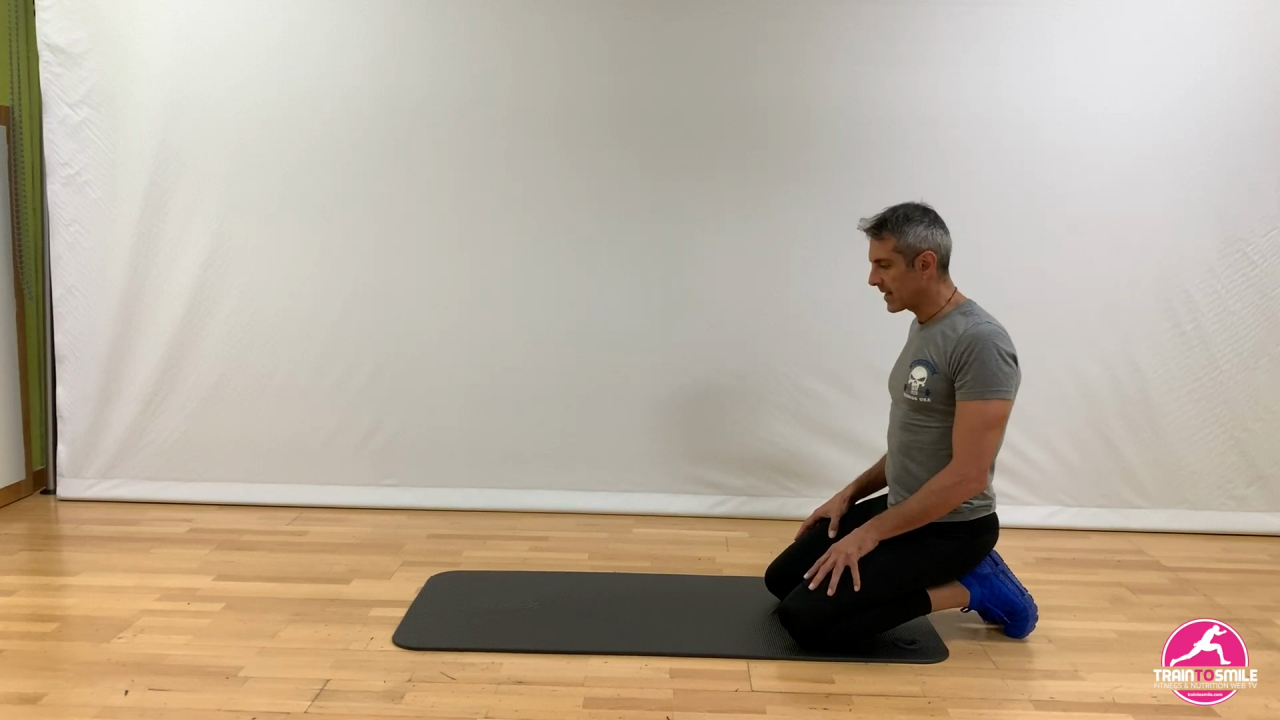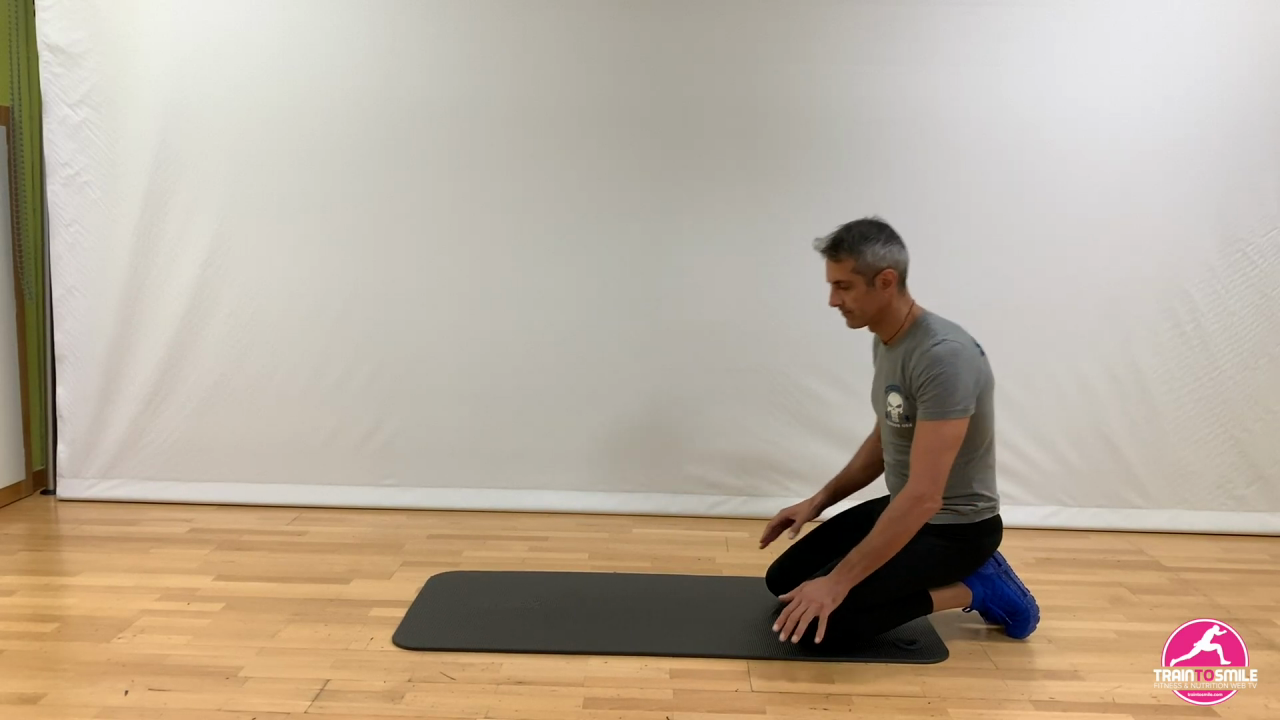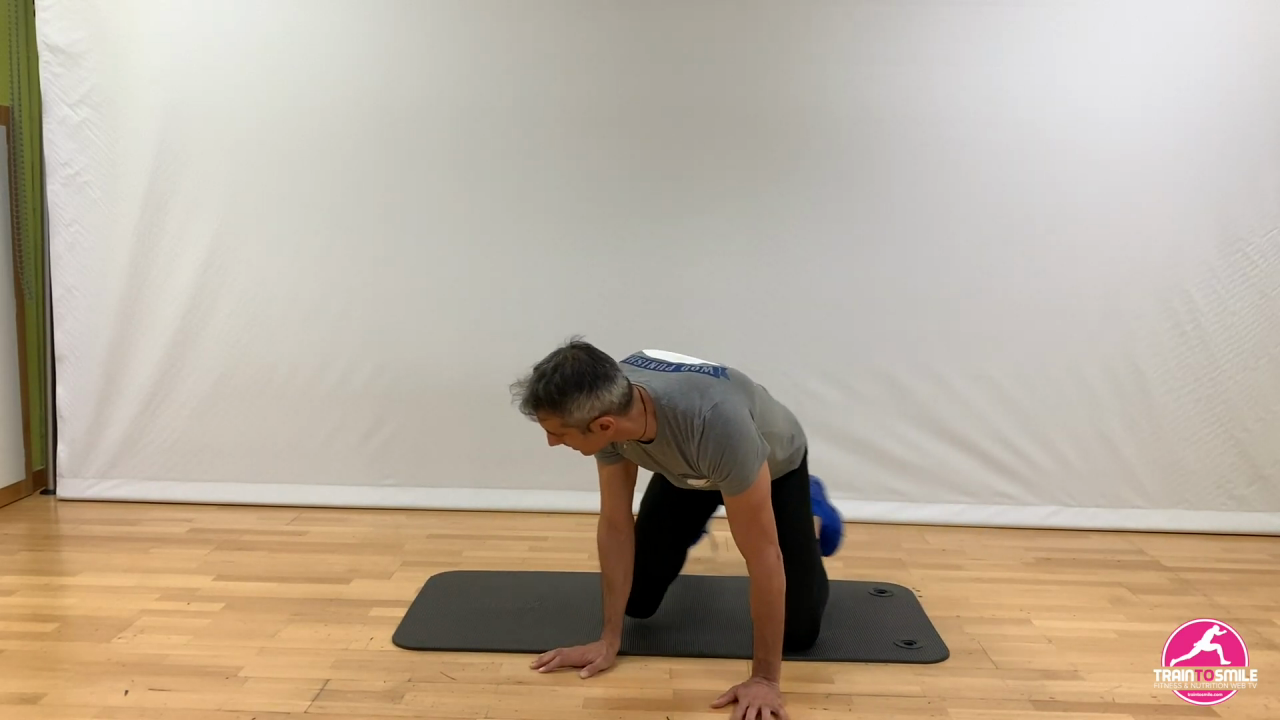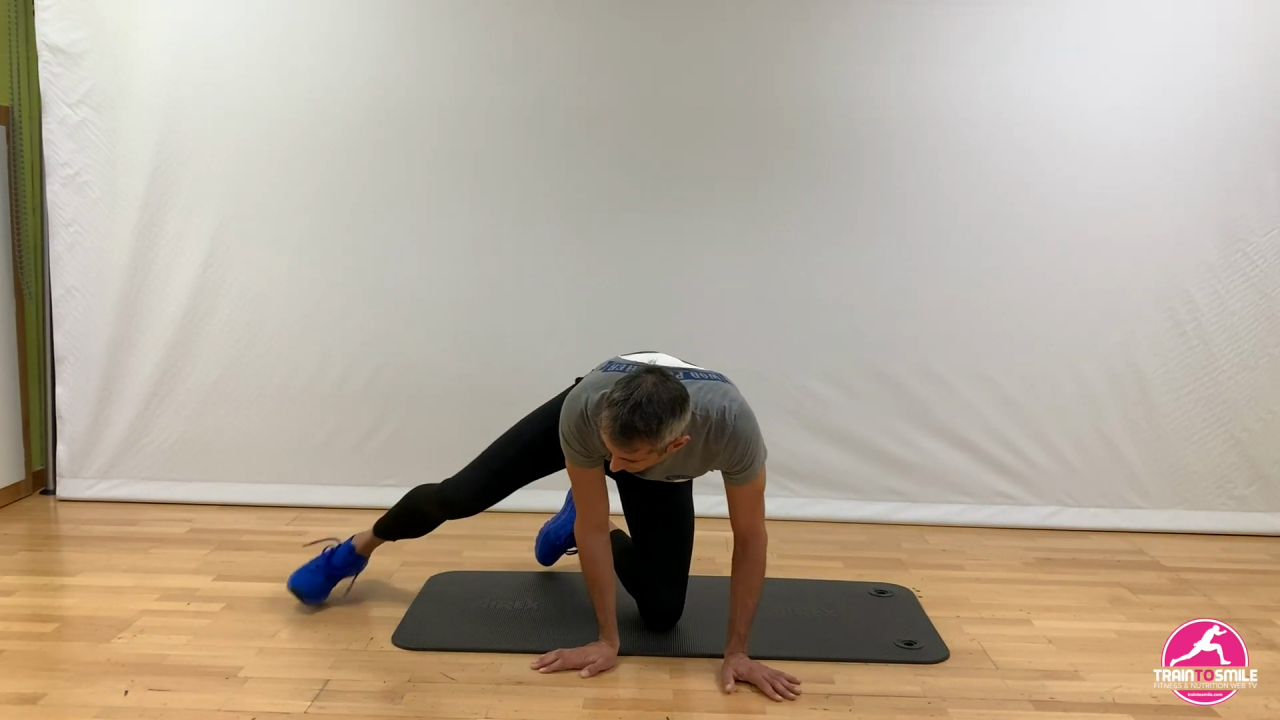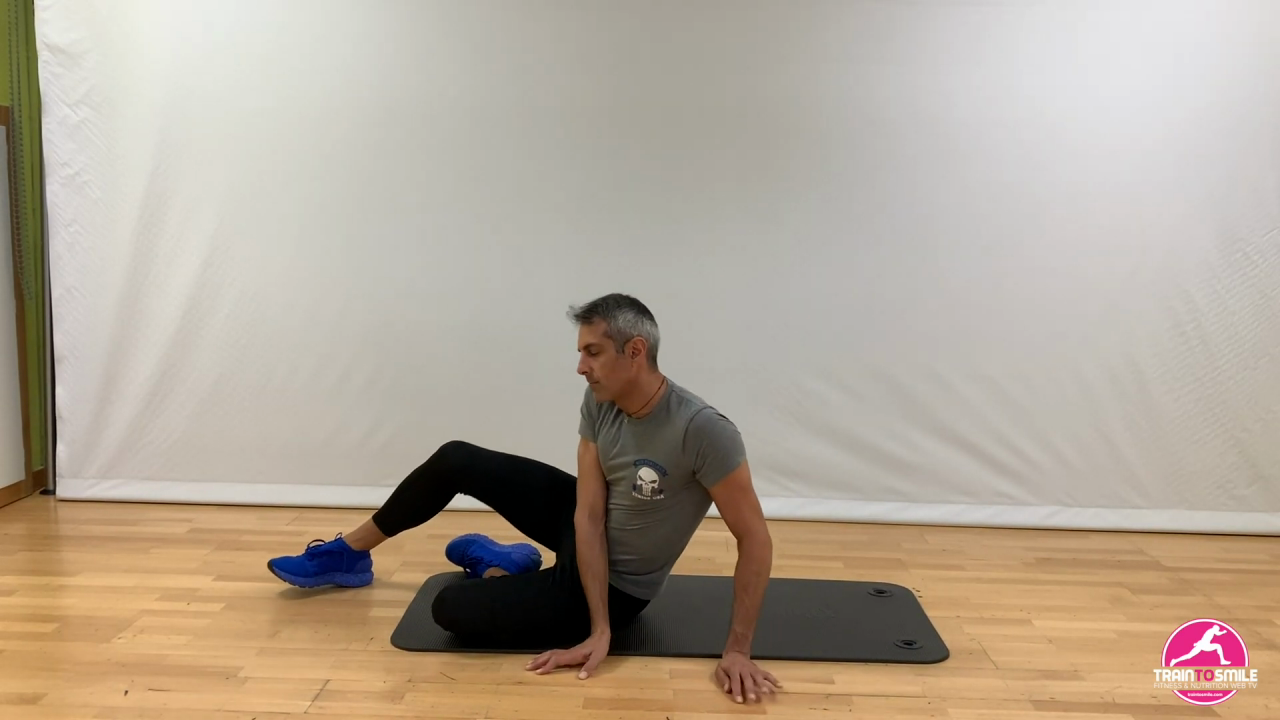
dt=1s
person 1, frame 1
left shoulder: (978, 342)
right shoulder: (923, 328)
left elbow: (968, 474)
left wrist: (871, 534)
right wrist: (850, 493)
left hip: (949, 528)
right hip: (903, 506)
left knee: (804, 617)
right knee: (783, 579)
left ankle: (969, 587)
right ankle: (956, 577)
person 1, frame 2
left shoulder: (942, 357)
right shoulder: (886, 341)
left elbow: (923, 496)
left wrist: (838, 582)
right wrist: (818, 501)
left hip: (953, 529)
right hip: (902, 509)
left knee: (810, 620)
right knee: (784, 579)
left ankle: (969, 588)
right ankle: (937, 579)
person 1, frame 3
left shoulder: (715, 421)
right shoulder: (597, 407)
left elbow: (764, 557)
right elbow: (614, 523)
left wrist: (765, 679)
right wrist: (610, 639)
left hip: (774, 468)
left knee: (798, 630)
right knee: (637, 601)
left ankle: (813, 524)
person 1, frame 4
left shoulder: (732, 427)
right shoulder: (584, 410)
left elbow: (750, 540)
right elbow: (594, 527)
left wrist: (737, 652)
right wrist: (606, 641)
right hip: (601, 410)
left knee: (663, 612)
right knee: (456, 497)
left ankle: (577, 521)
right ankle: (358, 549)
person 1, frame 5
left shoulder: (704, 431)
right shoulder: (600, 402)
left elbow: (755, 541)
right elbow: (590, 513)
left wrist: (737, 651)
right wrist: (599, 632)
left hip: (621, 585)
right hip: (583, 528)
left knee: (451, 608)
right knee: (455, 461)
left ankle: (503, 569)
right ankle: (348, 554)
